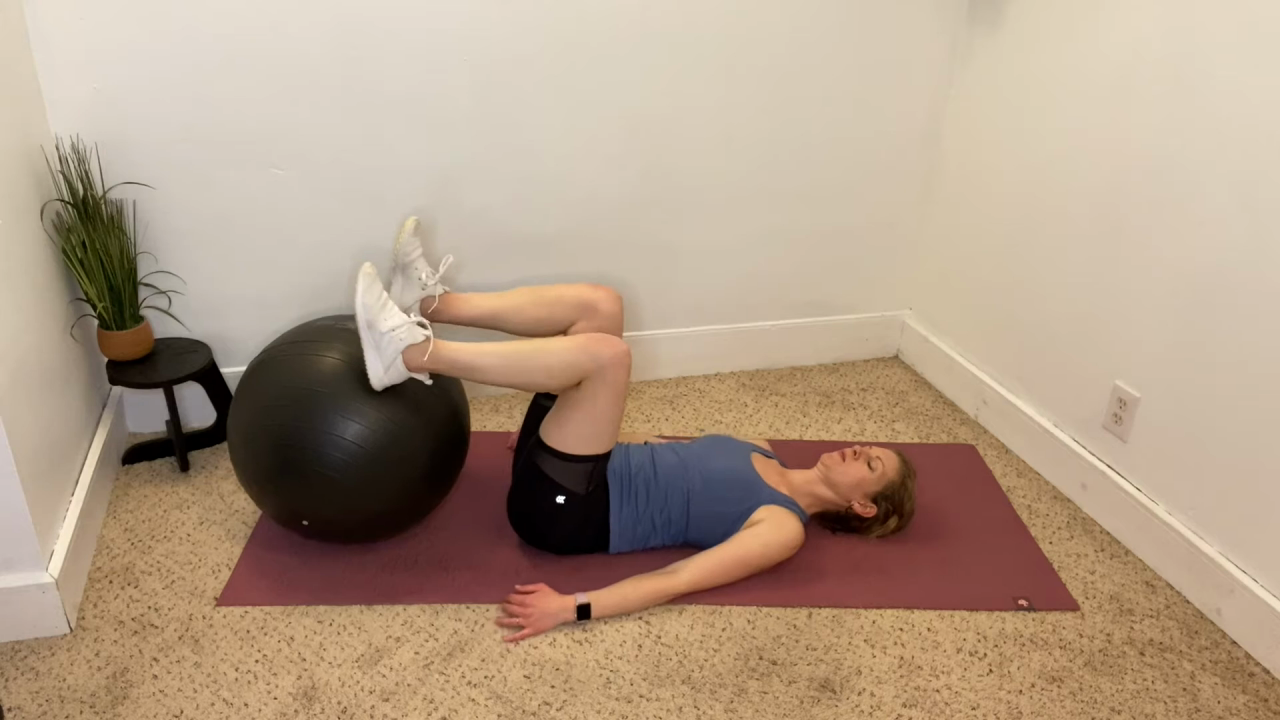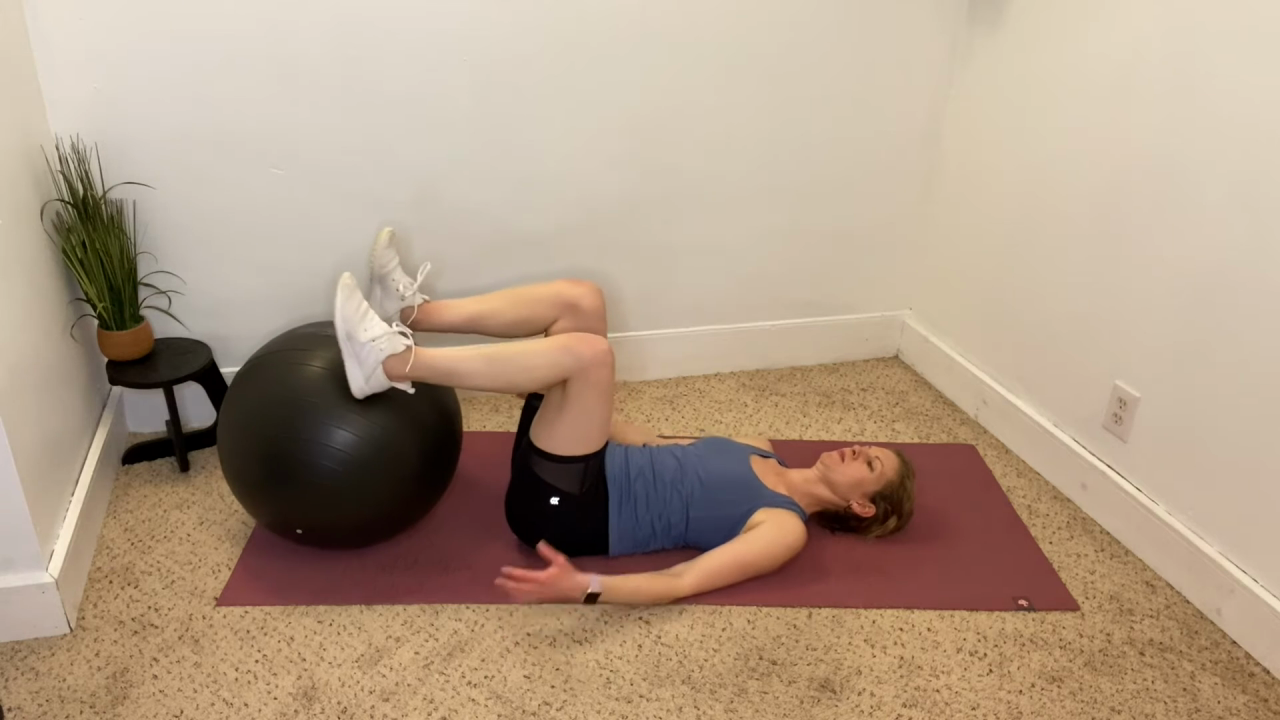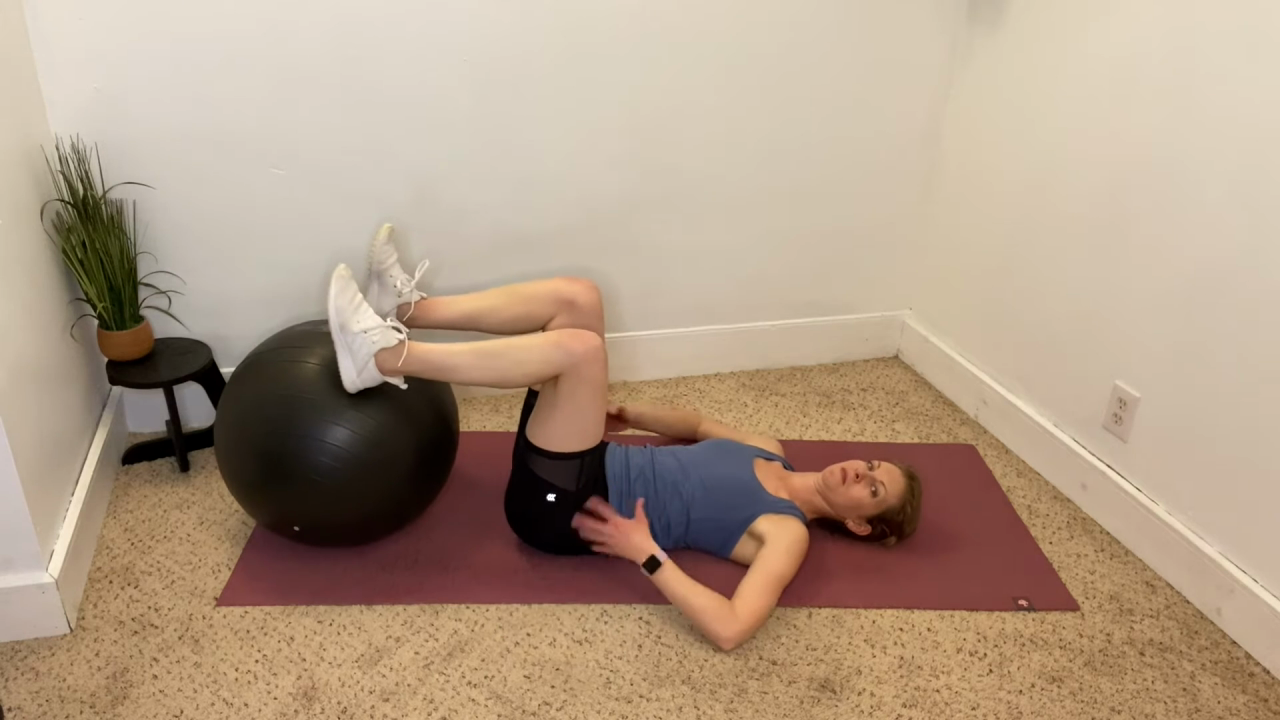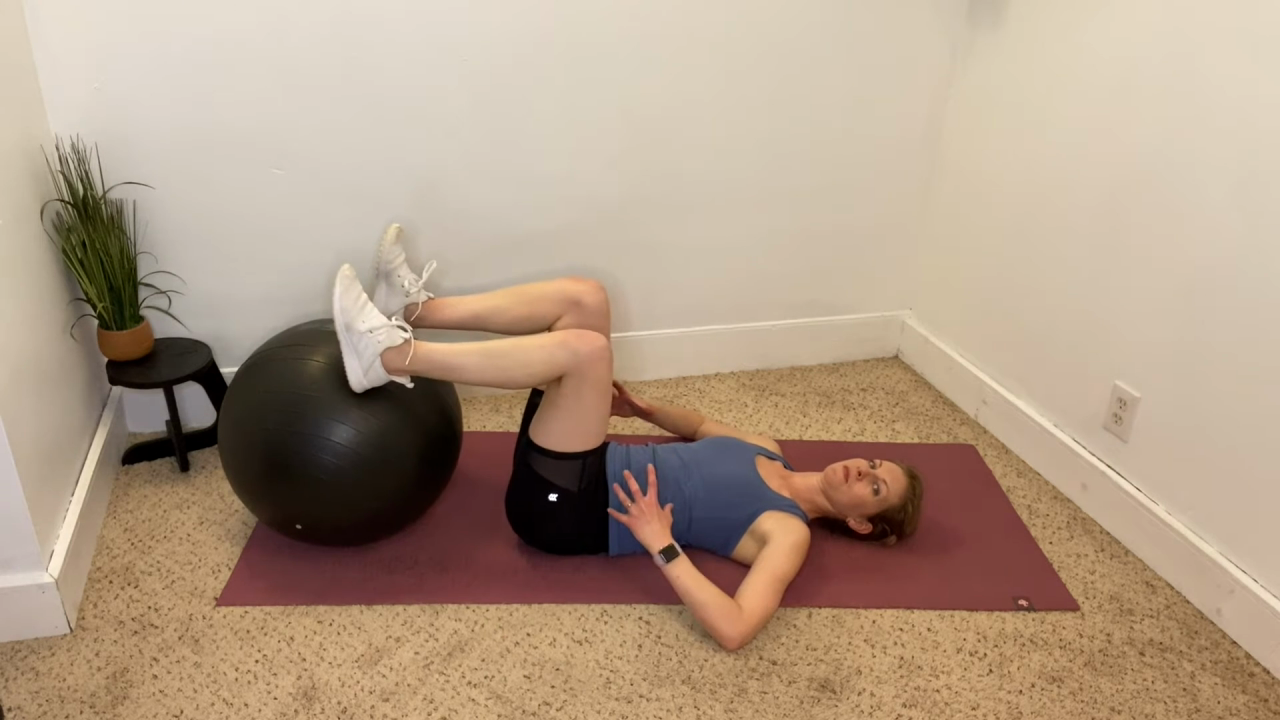
dt=0.5s
person 1, frame 1
left shoulder: (784, 528)
right shoulder: (761, 455)
left elbow: (681, 579)
left wrist: (573, 607)
right wrist: (562, 426)
left hip: (566, 510)
right hip: (586, 469)
left knee: (606, 351)
right knee: (599, 305)
left ankle: (411, 355)
right ankle: (428, 303)
person 1, frame 2
left shoulder: (786, 528)
right shoulder: (759, 451)
left elbow: (684, 581)
left wrist: (582, 587)
right wrist: (561, 408)
left hip: (568, 509)
right hip: (599, 469)
left knee: (587, 351)
right knee: (578, 301)
left ankle: (392, 363)
right ankle: (409, 310)
person 1, frame 3
left shoulder: (788, 534)
right shoulder: (769, 452)
left elbow: (729, 629)
right elbow: (700, 425)
left wrist: (646, 555)
right wrist: (631, 416)
left hip: (565, 508)
right hip: (598, 470)
left knee: (579, 348)
right knee: (577, 297)
left ankle: (385, 358)
right ankle: (406, 307)
person 1, frame 4
left shoulder: (789, 532)
right shoulder: (767, 451)
left elbow: (733, 629)
right elbow: (700, 426)
left wrist: (661, 543)
right wrist: (642, 408)
left hip: (569, 508)
right hip: (593, 468)
left knee: (585, 348)
right knee: (583, 298)
left ankle: (391, 356)
right ankle: (415, 308)
